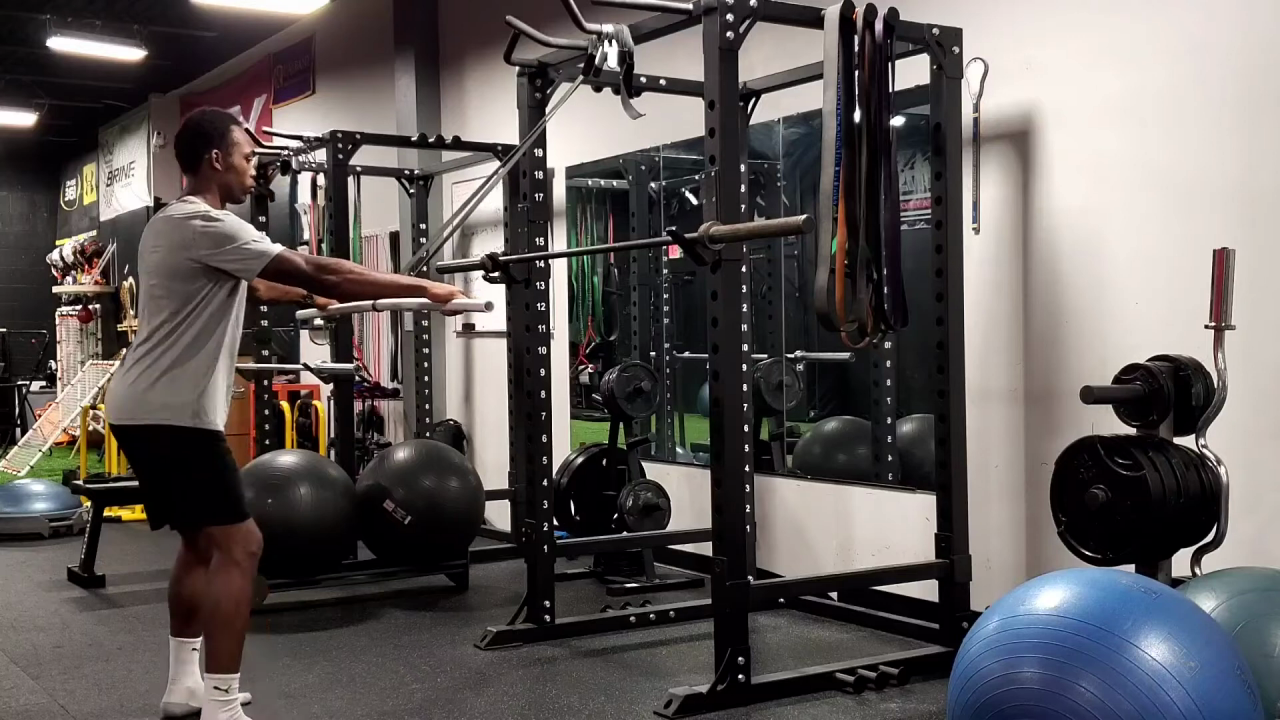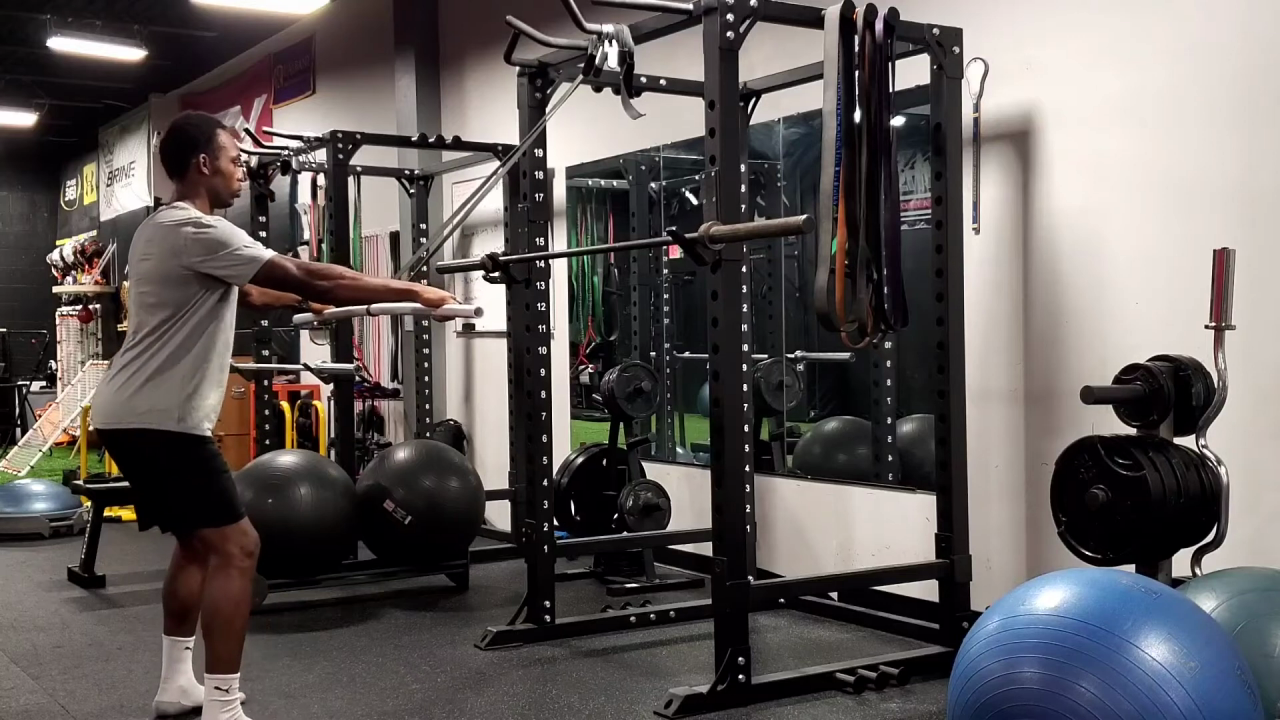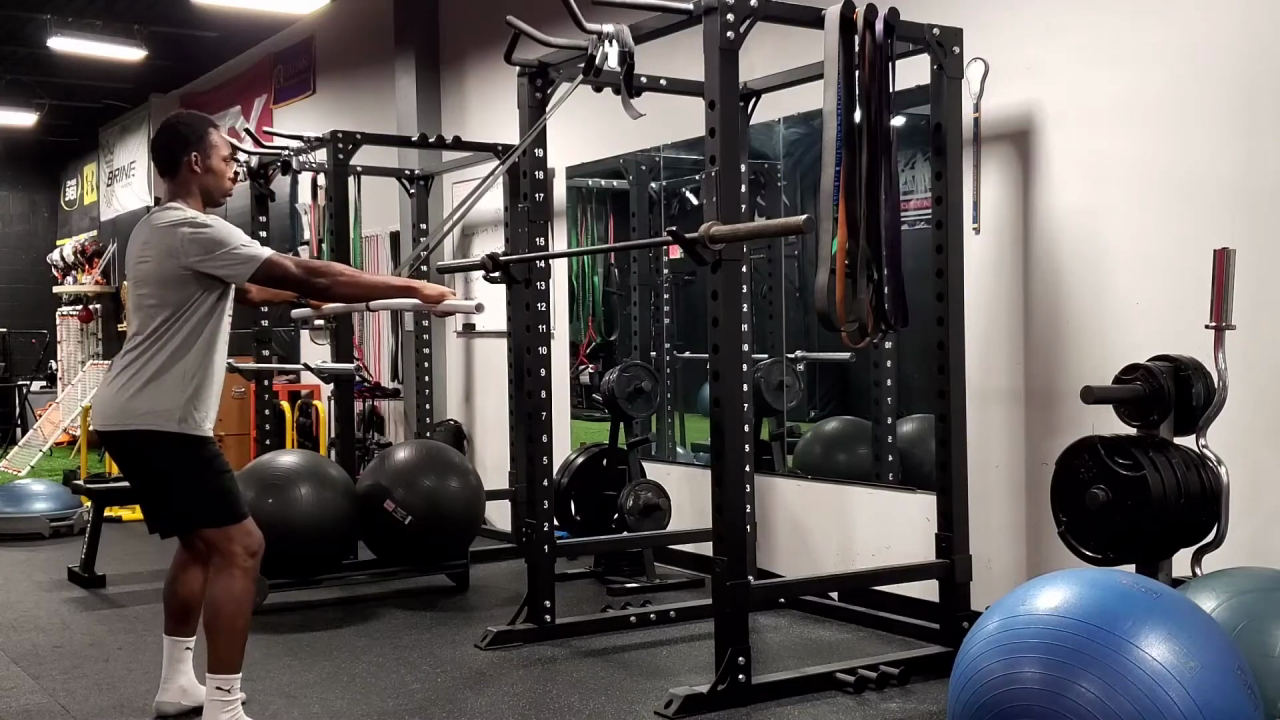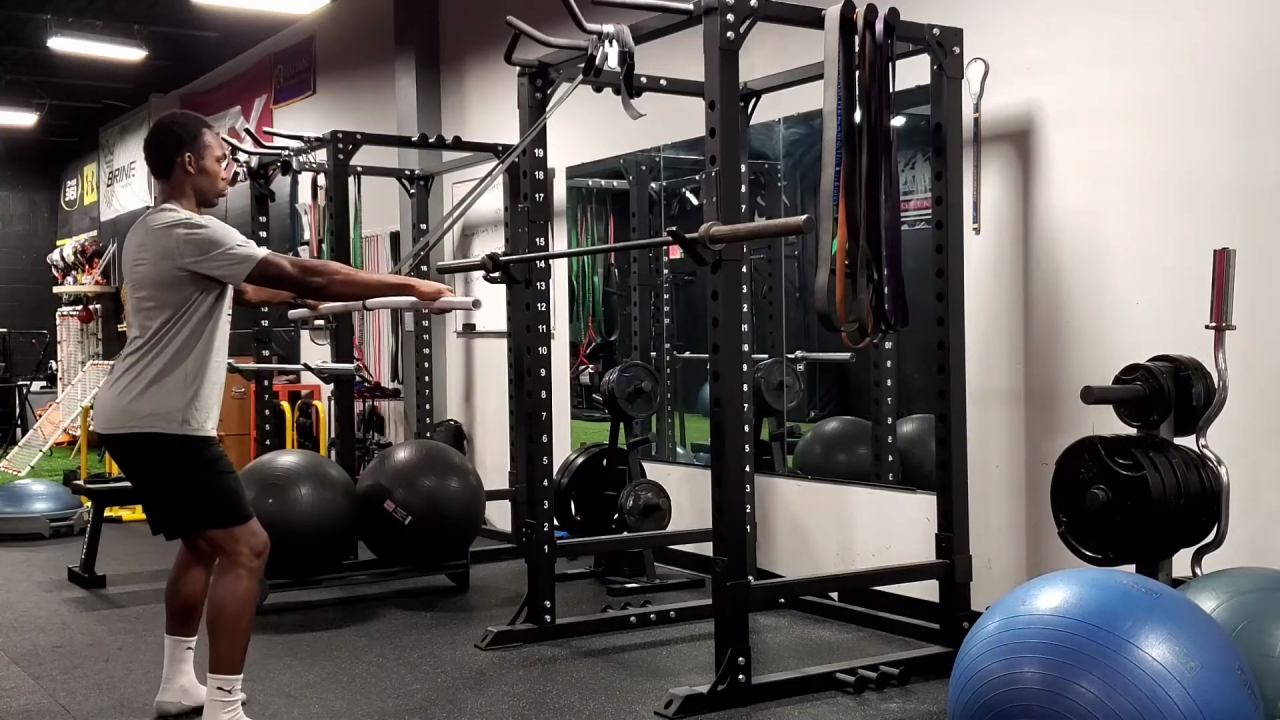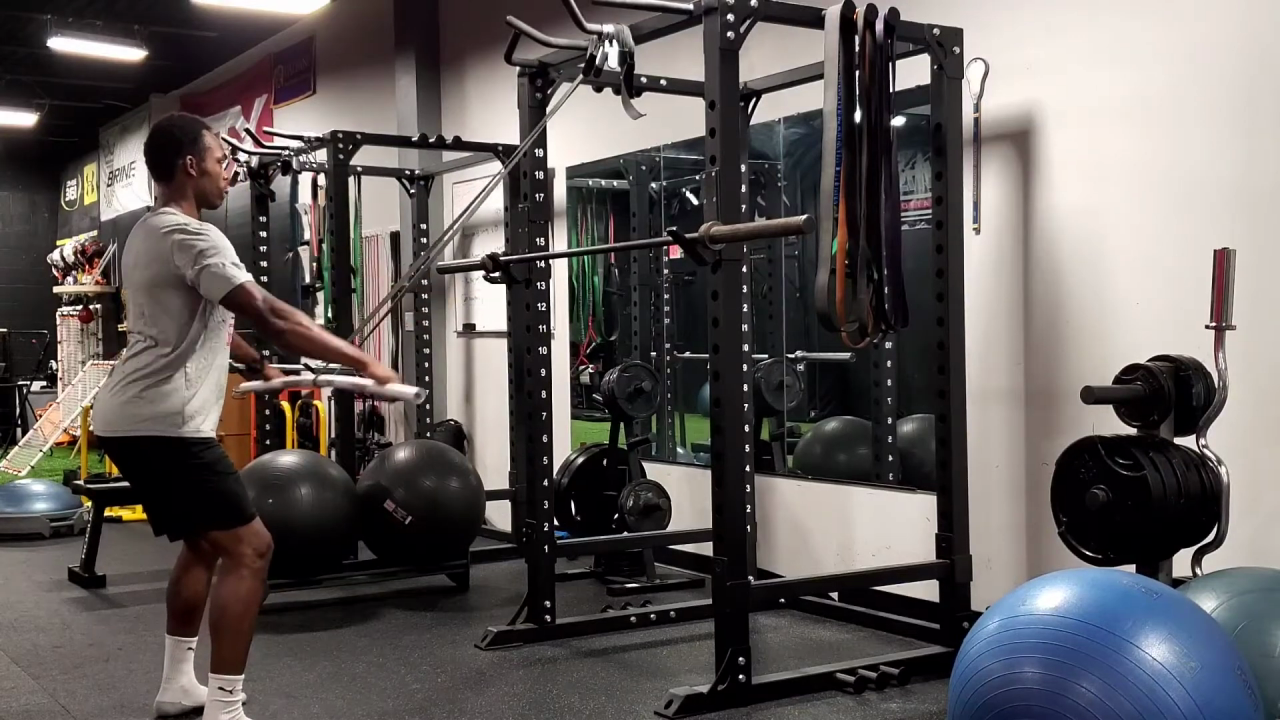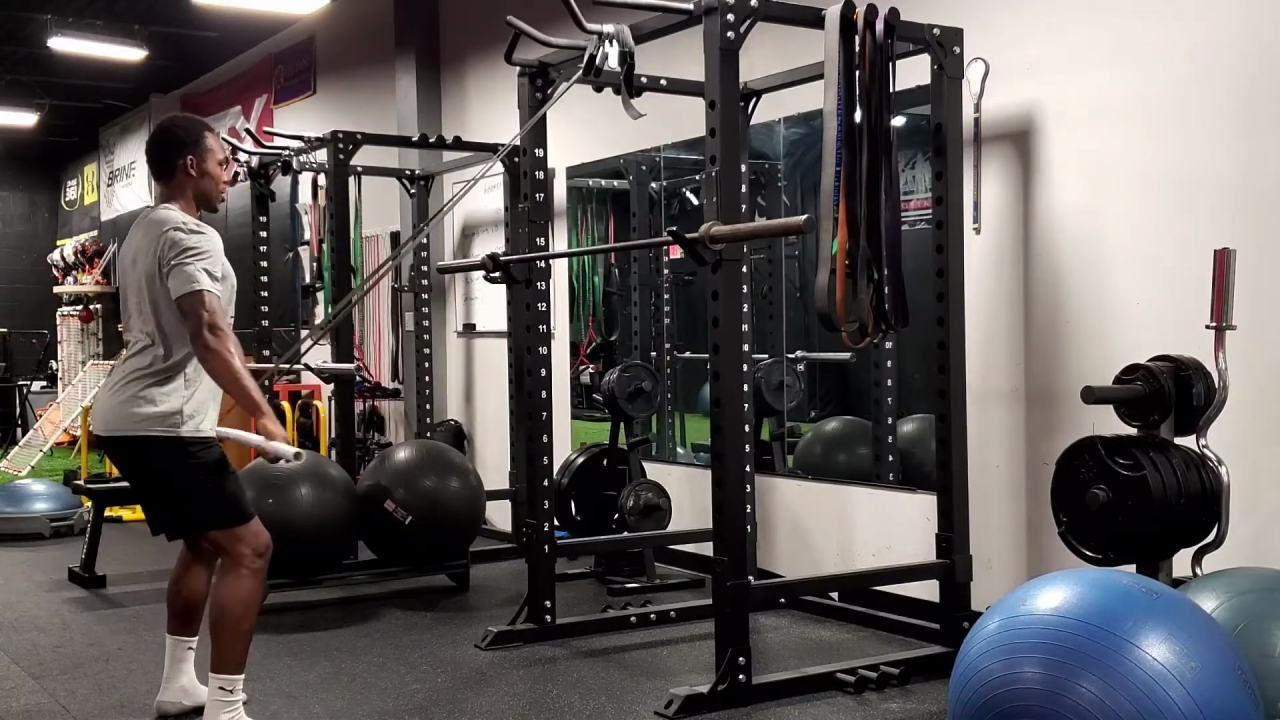
dt=0.5s
person 1, frame 1
left shoulder: (177, 224)
right shoulder: (204, 225)
left elbow: (250, 285)
right elbow: (318, 272)
left wrist: (307, 298)
right wrist: (422, 288)
left hip: (148, 411)
right hip: (170, 415)
left knee: (202, 542)
right knee: (237, 546)
person 1, frame 2
left shoulder: (167, 229)
right shoulder: (196, 231)
left elbow: (245, 291)
right elbow: (311, 278)
left wrist: (303, 304)
right wrist: (415, 292)
left hip: (135, 415)
right hip: (158, 419)
left knee: (199, 541)
right knee: (235, 548)
person 1, frame 3
left shoulder: (161, 228)
right shoulder: (192, 230)
left elbow: (244, 288)
right elbow: (307, 275)
left wrist: (303, 297)
right wrist: (413, 288)
left hip: (136, 415)
right hip: (158, 420)
left knee: (200, 542)
right knee: (239, 548)
person 1, frame 4
left shoulder: (155, 230)
right shoulder: (186, 232)
left elbow: (235, 289)
right elbow: (302, 273)
left wrist: (299, 296)
right wrist: (409, 285)
left hip: (137, 418)
right hip: (161, 422)
left knee: (202, 543)
right knee: (244, 548)
person 1, frame 5
left shoulder: (149, 233)
right shoulder: (189, 236)
right elbow: (268, 315)
left wrist: (247, 357)
right wrist: (360, 361)
left hip: (130, 417)
right hip: (160, 423)
left knee: (204, 544)
right knee: (247, 548)
person 1, frame 6
left shoulder: (143, 231)
right shoulder: (188, 235)
right elbow: (209, 333)
right wrist: (263, 414)
left hip: (129, 416)
right hip: (160, 423)
left knee: (205, 543)
right knee: (247, 547)
